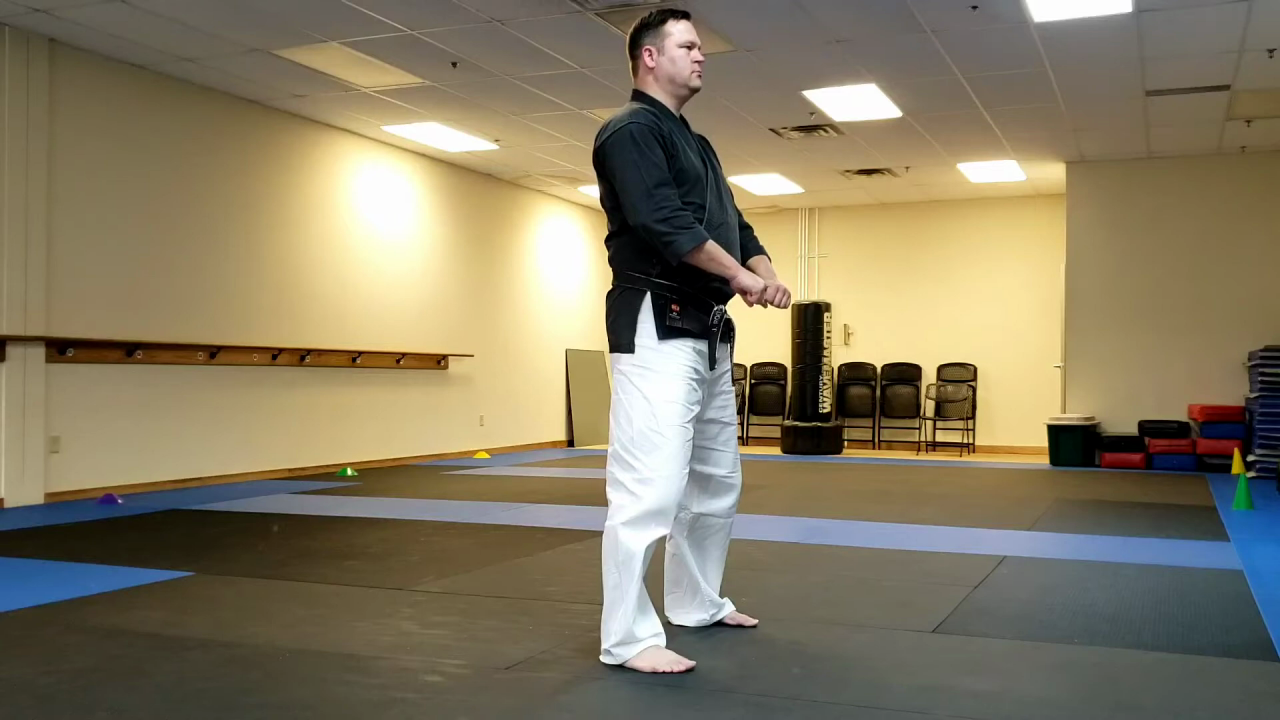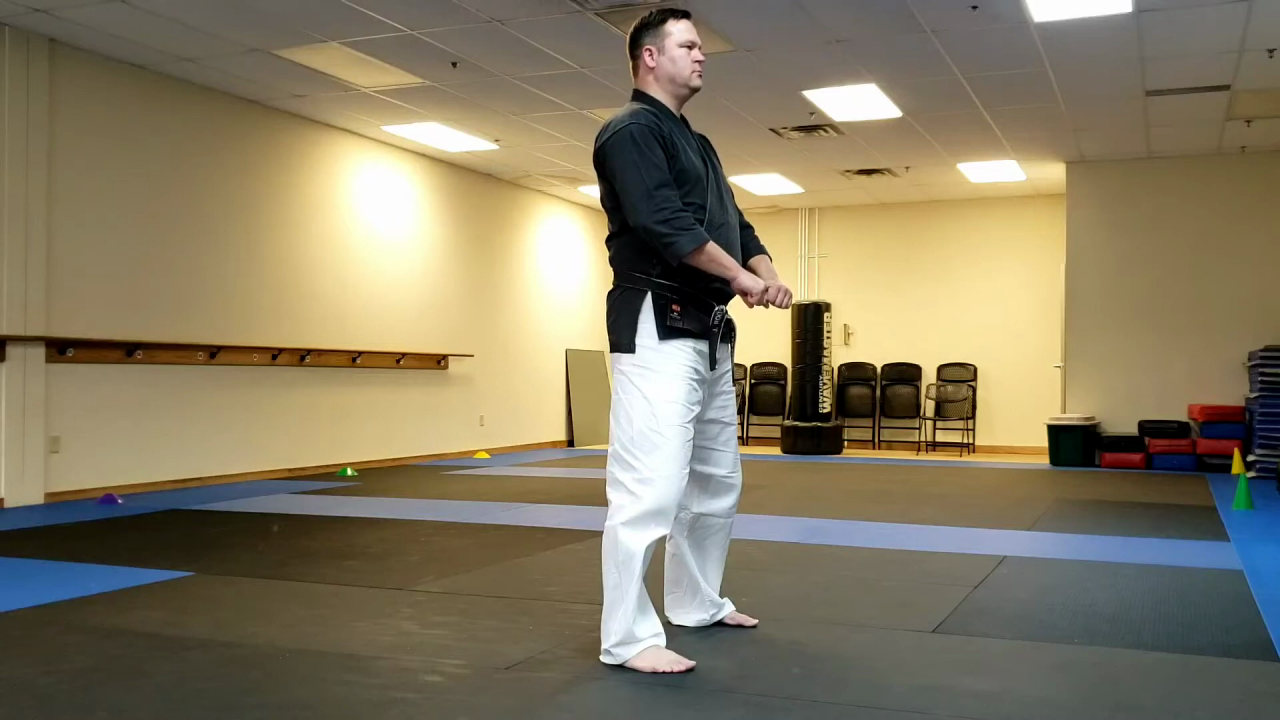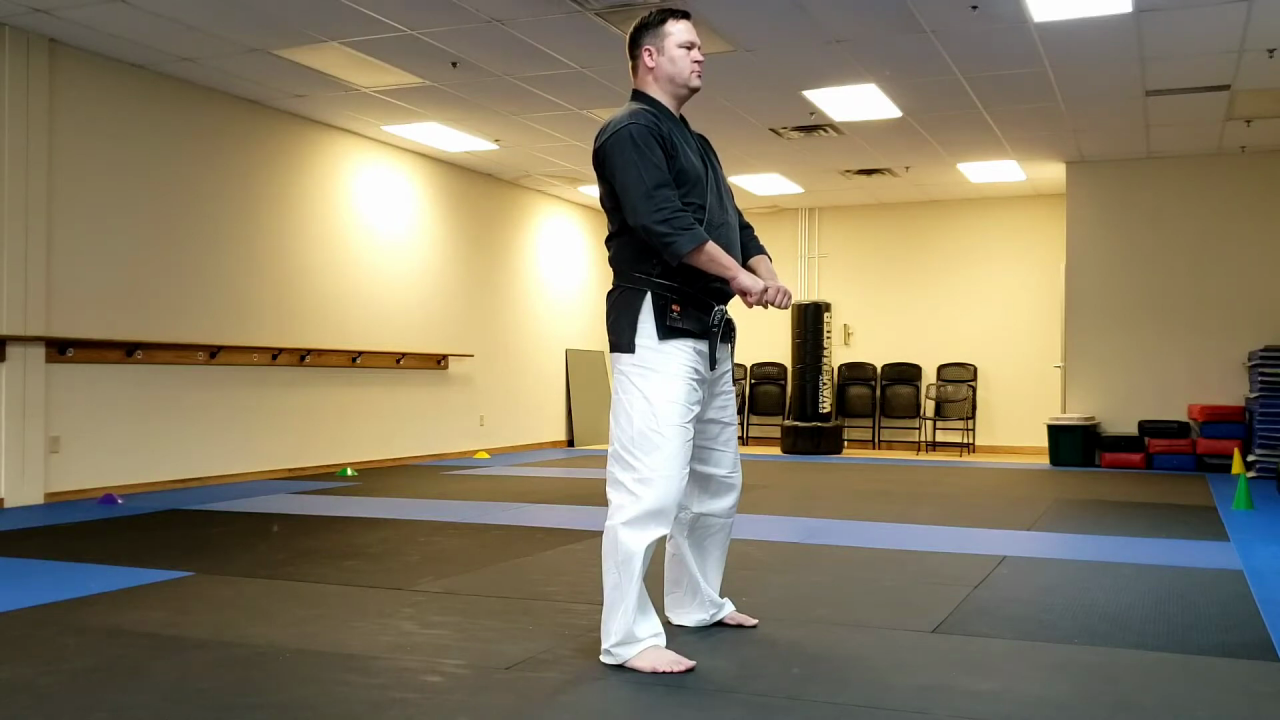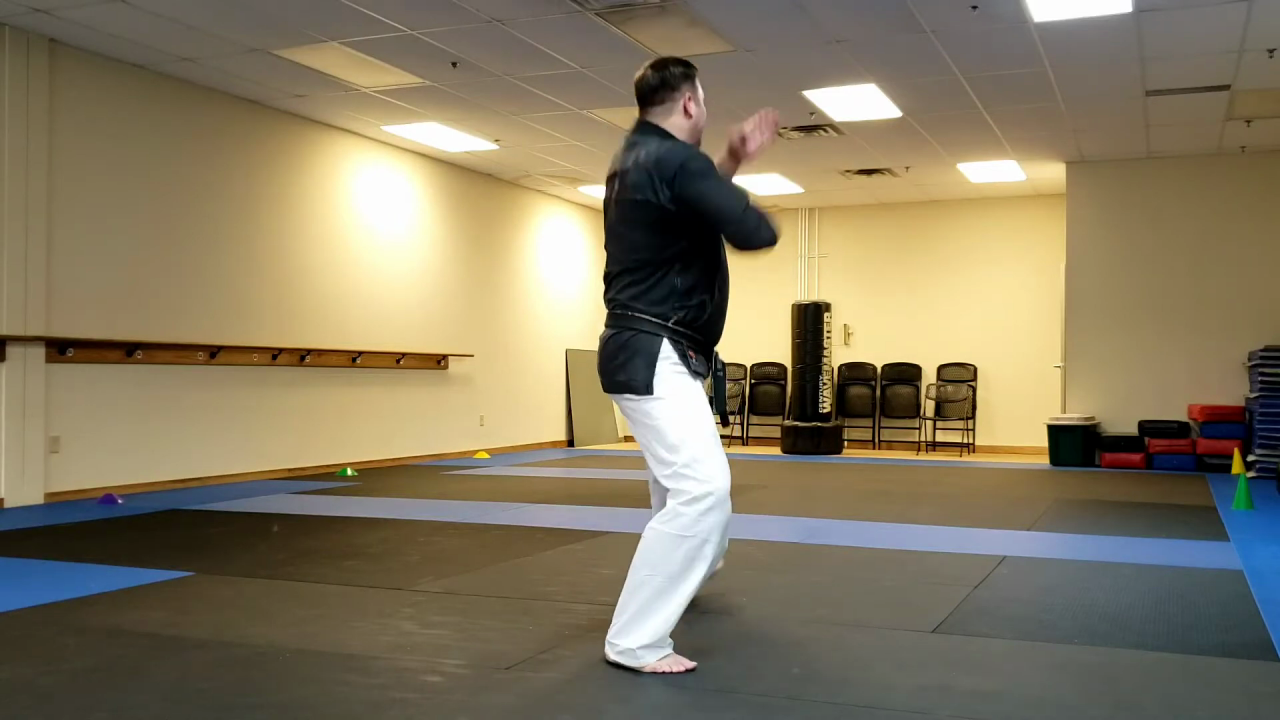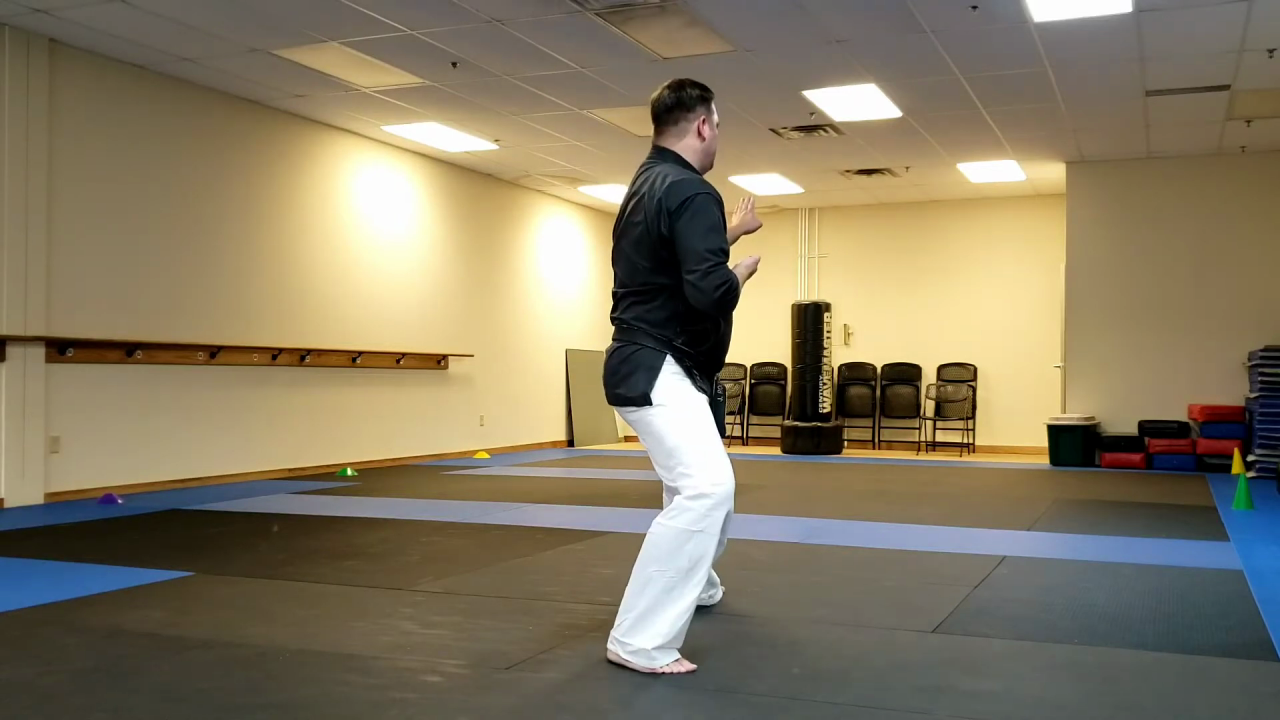
dt=0.7s
person 1, frame 1
left shoulder: (694, 144)
right shoulder: (631, 131)
left elbow: (733, 223)
right elbow: (663, 222)
left wrist: (768, 274)
right wrist: (740, 275)
left hip: (706, 330)
right hip: (658, 327)
left knee: (716, 481)
right knee: (650, 487)
left ankle: (695, 604)
right ankle: (627, 637)
person 1, frame 2
left shoulder: (695, 143)
right shoulder: (631, 131)
left elbow: (733, 223)
right elbow: (664, 224)
left wrist: (768, 276)
right wrist: (741, 276)
left hip: (708, 329)
right hip: (657, 327)
left knee: (716, 481)
right knee: (651, 486)
left ankle: (696, 604)
right ankle: (627, 638)
person 1, frame 3
left shoulder: (695, 144)
right shoulder: (630, 131)
left elbow: (732, 224)
right elbow: (663, 223)
left wrist: (768, 274)
right wrist: (739, 277)
left hip: (707, 329)
right hip: (658, 327)
left knee: (716, 480)
right knee: (650, 485)
left ankle: (695, 603)
right ankle: (627, 637)
person 1, frame 4
left shoulder: (636, 160)
right shoulder: (675, 162)
right elbow: (752, 229)
left wrist: (734, 156)
right wrist: (763, 220)
left hip: (646, 350)
right hip: (653, 355)
left knee: (683, 475)
right knee: (702, 490)
left ankle: (683, 571)
right ankle: (635, 639)
person 1, frame 5
left shoulder: (650, 183)
right shoulder: (689, 191)
right elbow: (710, 292)
left wrist: (732, 231)
right wrist: (744, 268)
left hip: (648, 362)
right hip: (659, 369)
left knee: (697, 483)
right knee: (706, 489)
left ankle: (695, 584)
right ankle: (639, 641)
